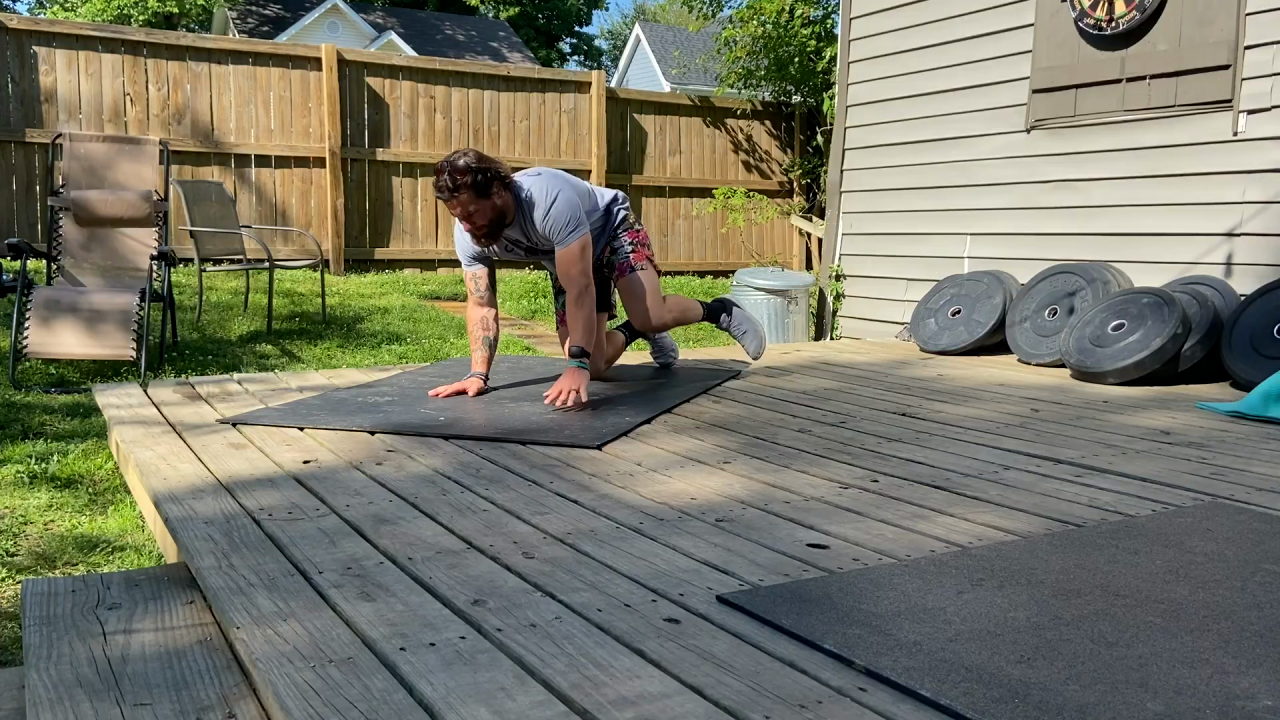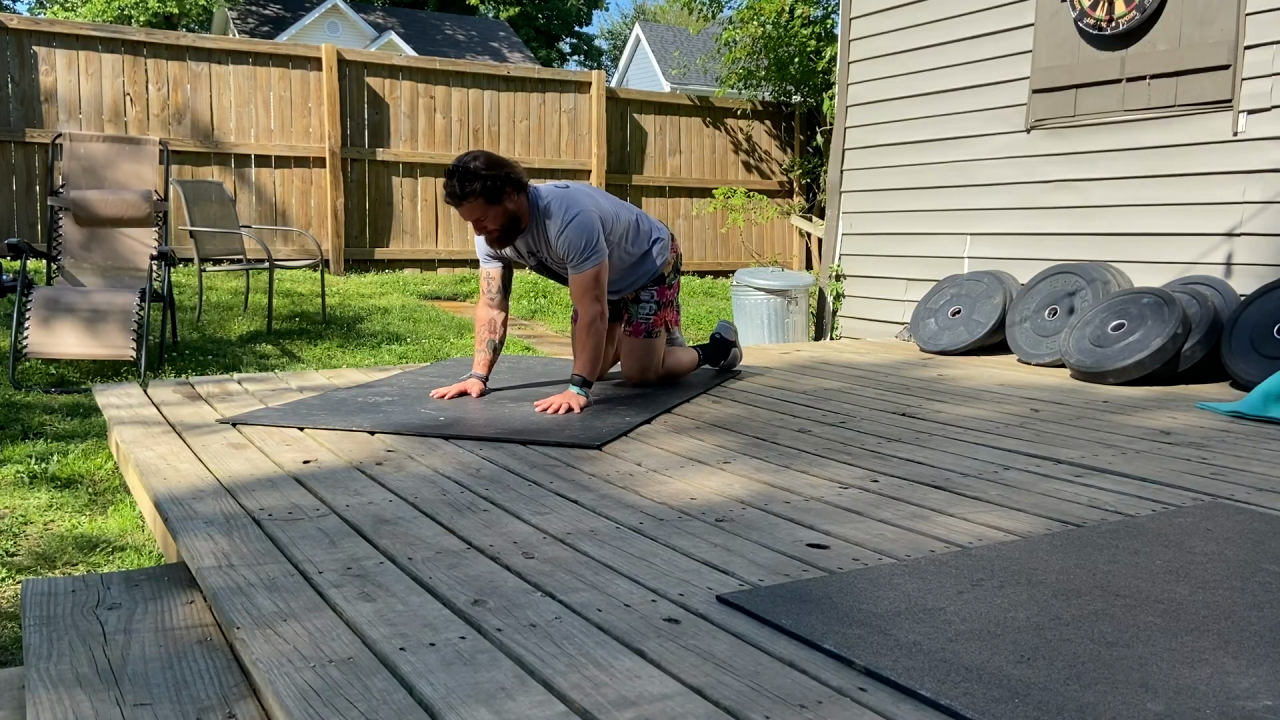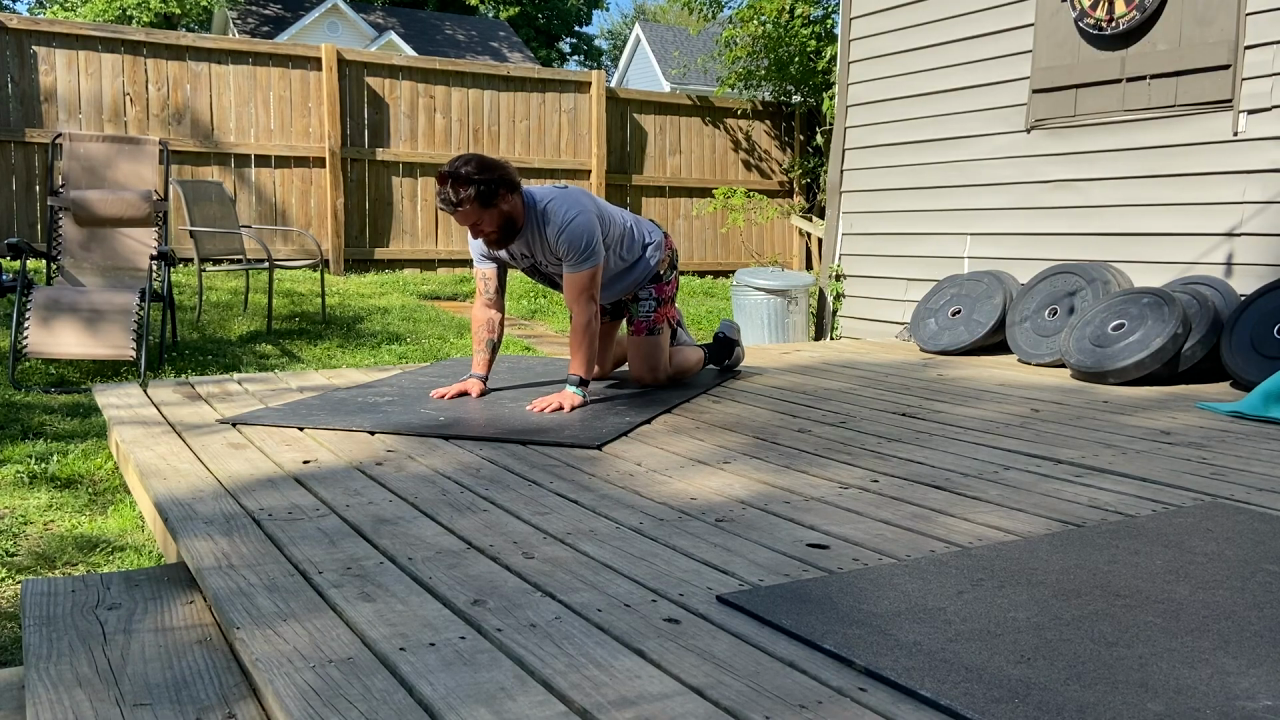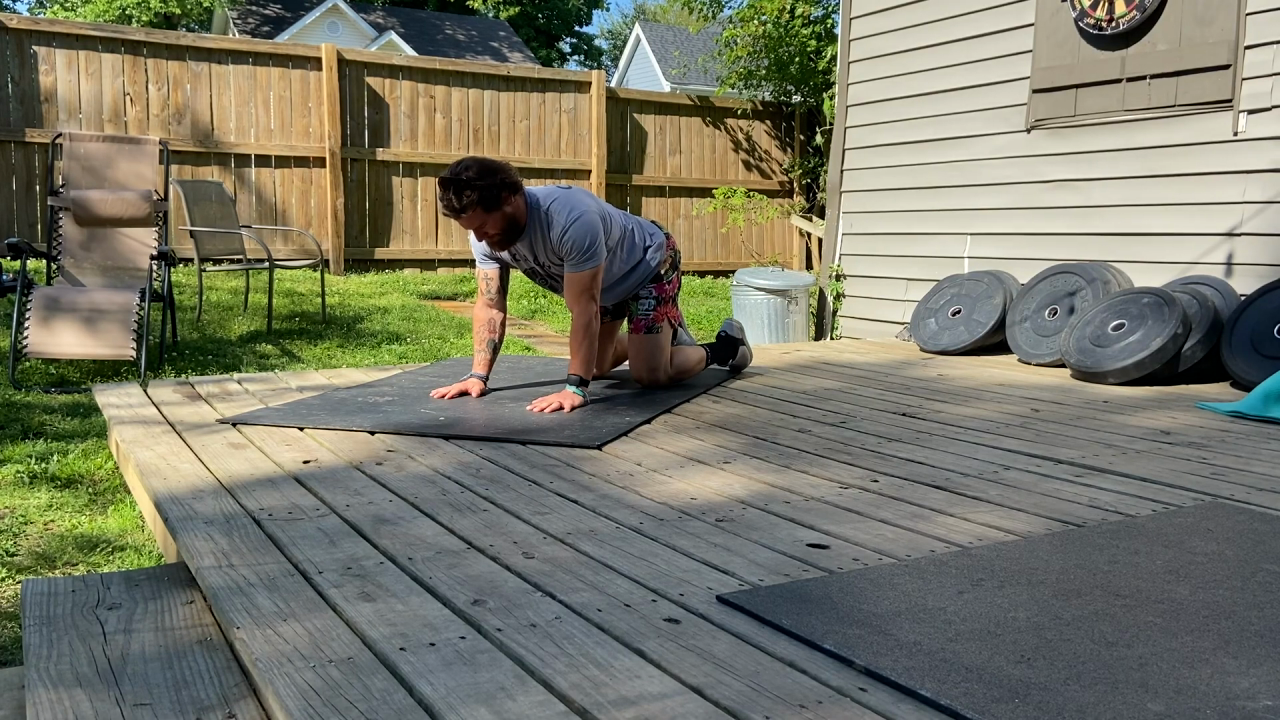
dt=1s
person 1, frame 1
left shoulder: (550, 202)
right shoulder: (468, 232)
left elbow: (580, 289)
right elbow: (481, 306)
left wrist: (576, 365)
right wrist: (478, 375)
left hip: (612, 231)
right hip: (566, 261)
left knee: (651, 316)
right knee: (595, 365)
left ankle: (719, 310)
right ankle: (630, 331)
person 1, frame 2
left shoulder: (569, 219)
right shoulder: (490, 235)
left elbow: (592, 312)
right elbow: (492, 307)
left wrist: (578, 389)
right wrist: (477, 375)
left hip: (651, 262)
right hip: (604, 275)
left knee: (640, 374)
right knee: (592, 367)
left ankle: (719, 346)
right ankle: (658, 328)
person 1, frame 3
left shoulder: (567, 217)
right shoulder: (484, 235)
left elbow: (584, 310)
right elbow: (488, 306)
left wrist: (575, 388)
right wrist: (477, 375)
left hip: (647, 262)
right hip: (600, 280)
left knee: (650, 375)
right knee: (596, 367)
left ankle: (721, 346)
right ankle: (663, 331)
person 1, frame 4
left shoulder: (570, 218)
right shoulder: (485, 235)
left elbow: (584, 310)
right elbow: (489, 306)
left wrist: (575, 388)
right wrist: (478, 375)
left hip: (649, 263)
right hip: (602, 278)
left knee: (650, 375)
right knee: (595, 366)
left ankle: (726, 345)
right ankle: (665, 332)
